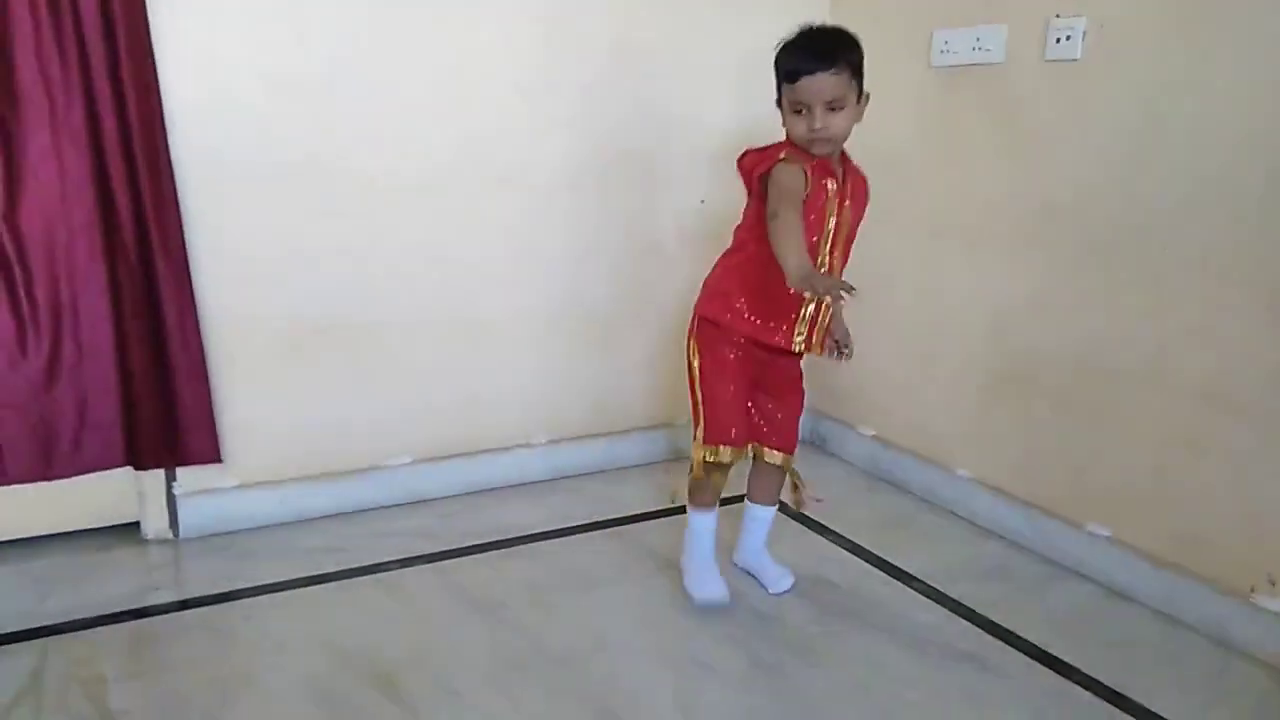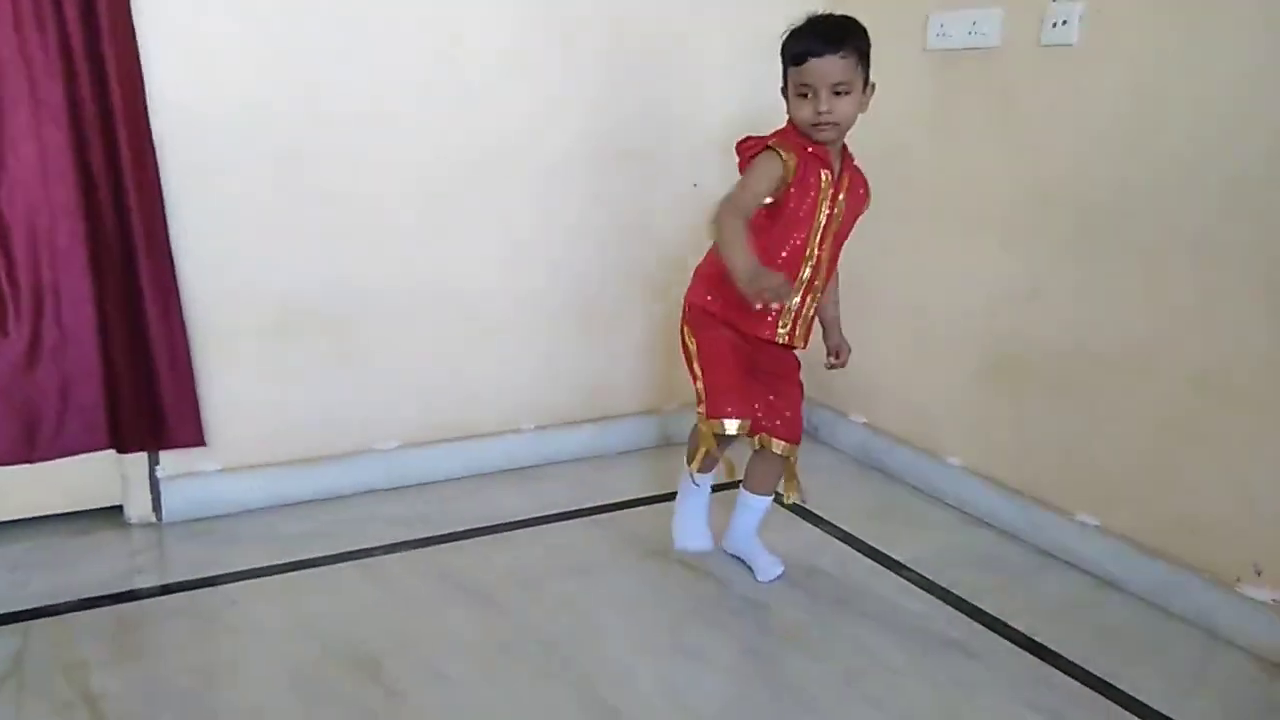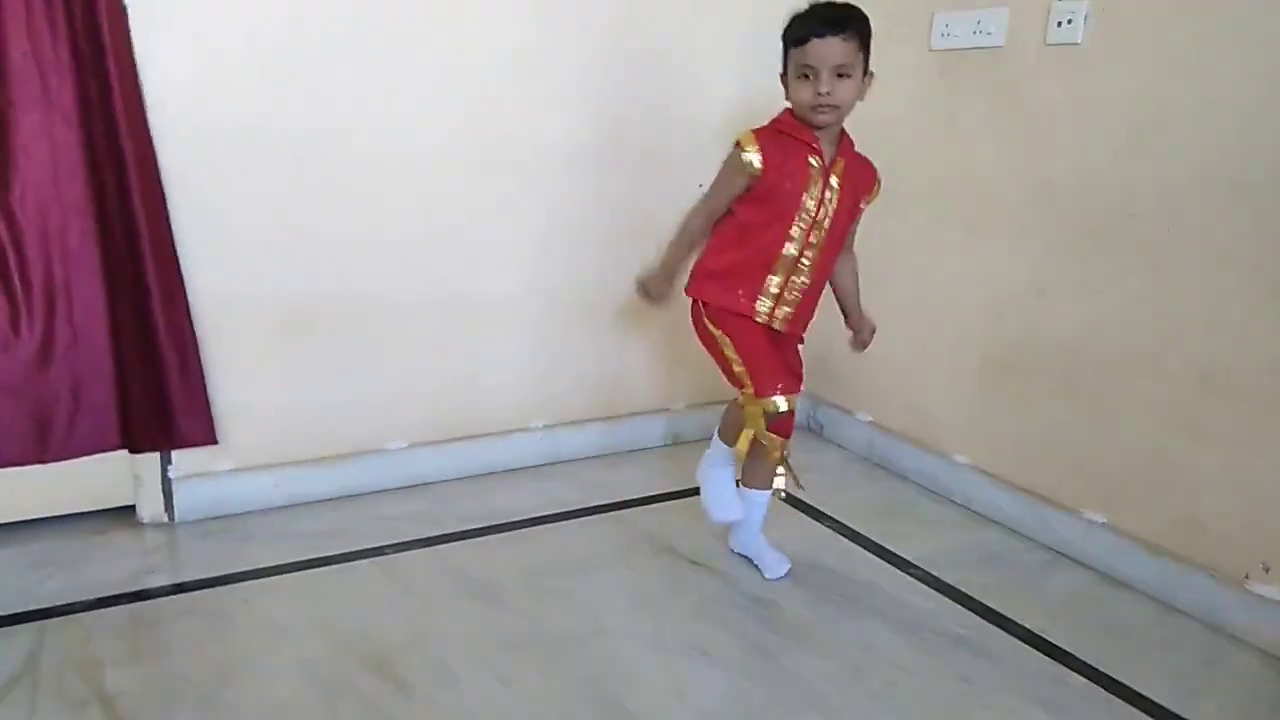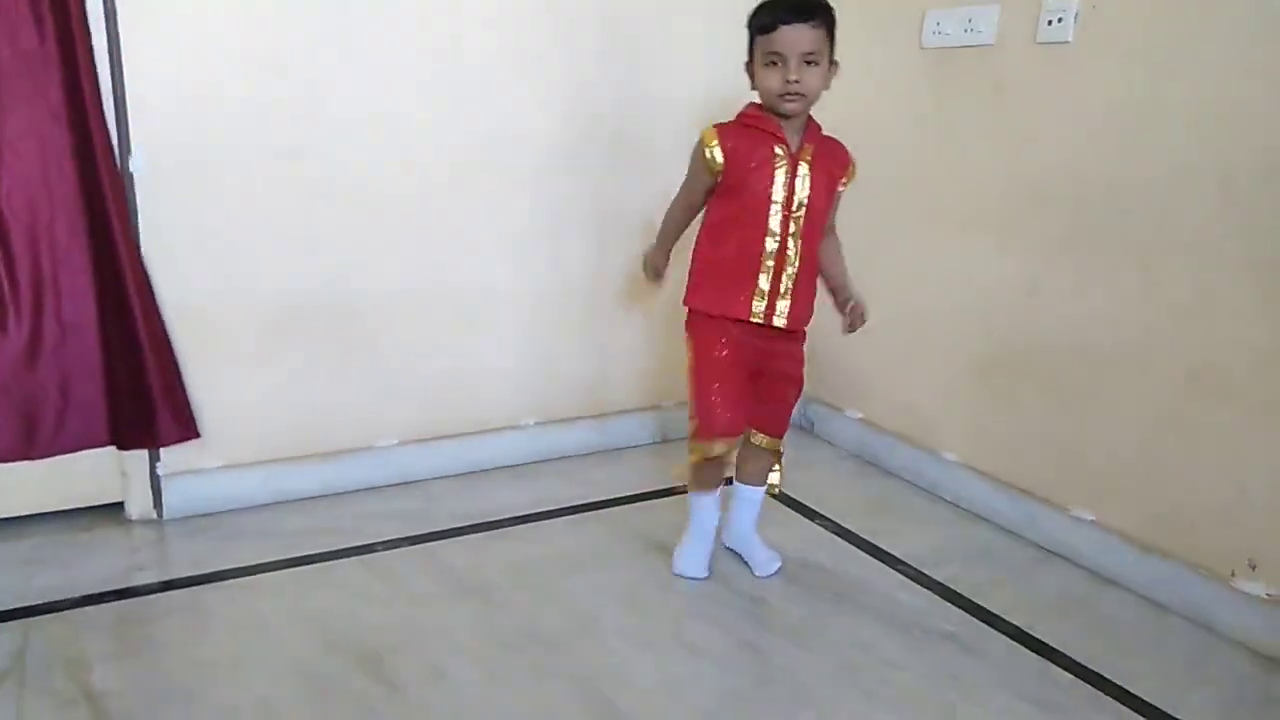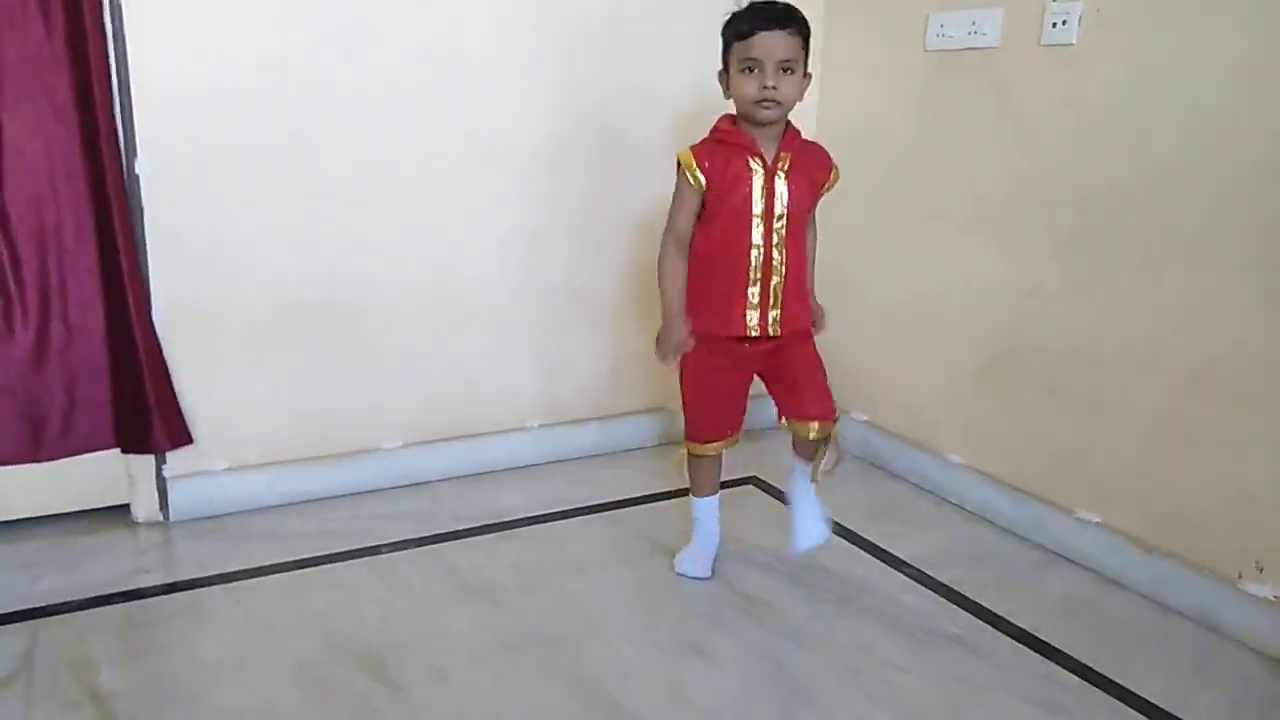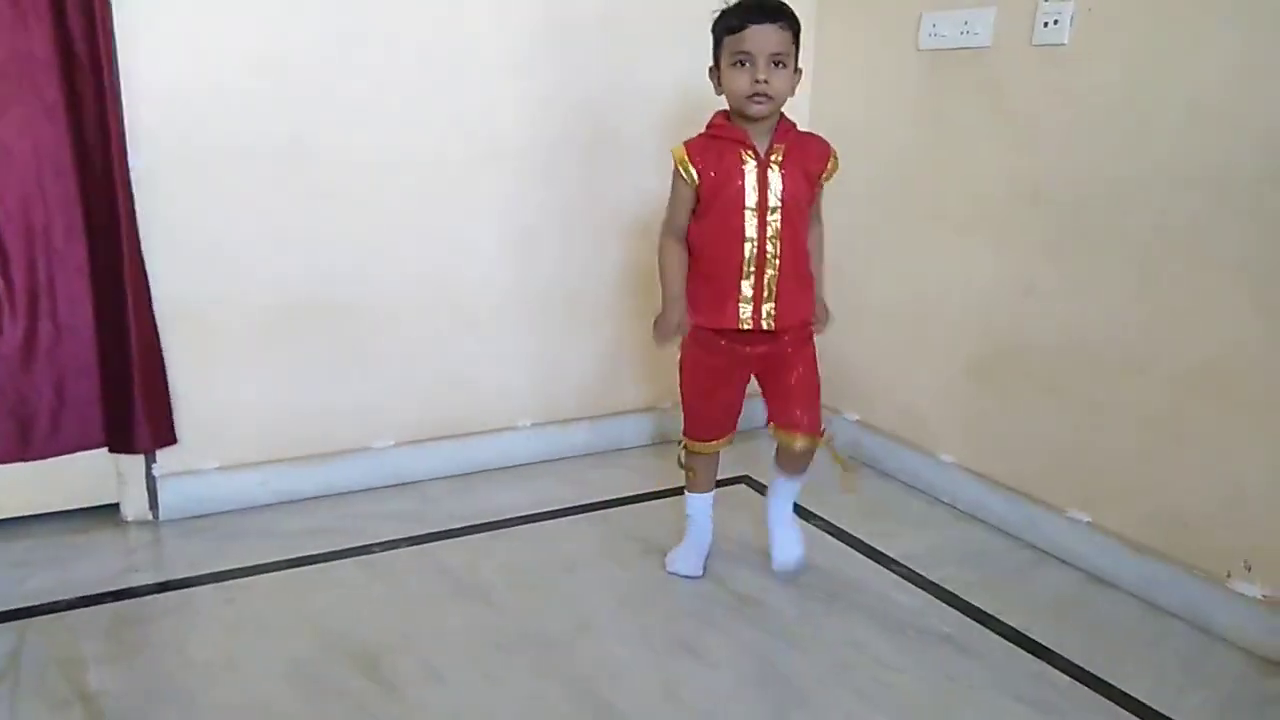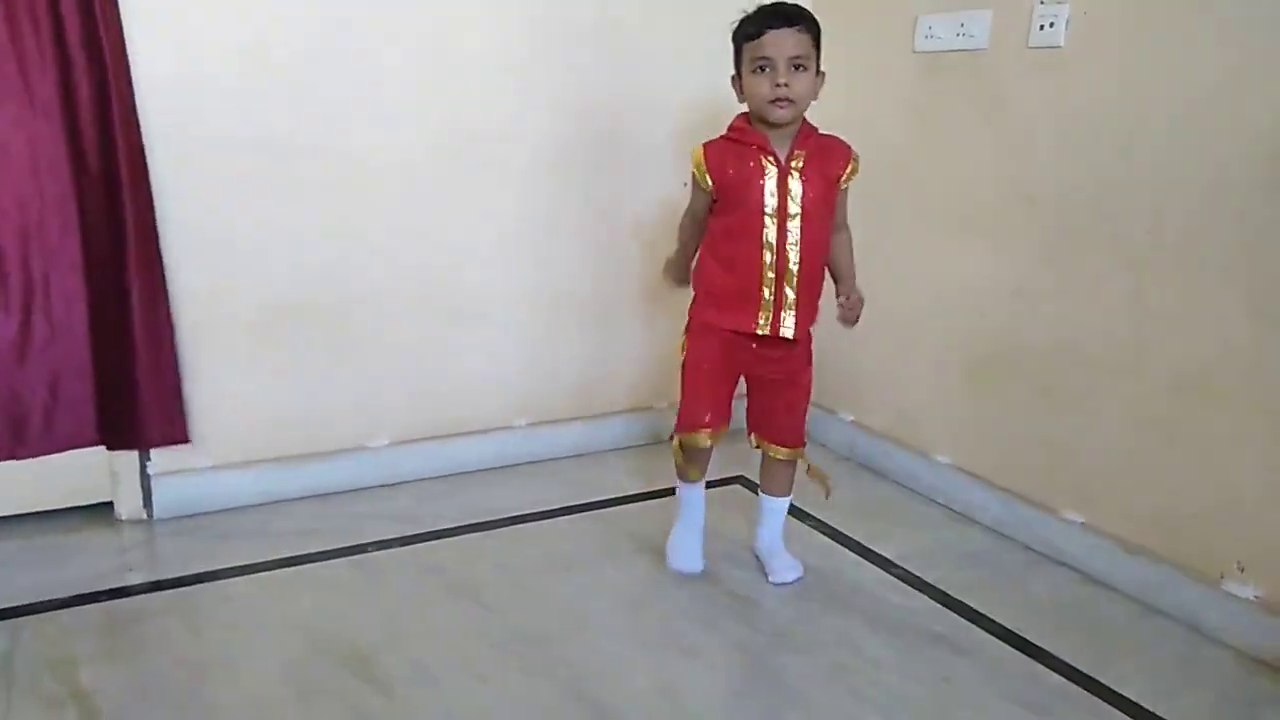
dt=0.2s
person 1, frame 1
left shoulder: (854, 184)
right shoulder: (787, 167)
right elbow: (782, 221)
left wrist: (835, 320)
right wrist: (797, 276)
left hip: (786, 341)
right hip: (729, 326)
left knee: (779, 445)
right knee: (720, 441)
left ankle: (752, 547)
right ankle: (701, 550)
person 1, frame 2
left shoulder: (854, 185)
right shoulder: (778, 157)
right elbow: (729, 217)
left wrist: (832, 329)
right wrist: (751, 274)
left hip: (779, 332)
right hip: (720, 316)
left knee: (782, 433)
right knee: (727, 417)
left ankle: (742, 534)
right ankle: (692, 492)
person 1, frame 3
left shoulder: (860, 175)
right shoulder: (761, 150)
right elbow: (708, 211)
left wrist: (853, 310)
right wrist: (666, 268)
left hip: (784, 323)
right hip: (726, 304)
left knee: (777, 430)
right knee: (771, 398)
left ankle: (748, 532)
right ankle: (719, 457)
person 1, frame 4
left shoulder: (833, 158)
right shoulder: (725, 144)
right elbow: (686, 205)
left wrist: (843, 294)
right wrist: (659, 251)
left hip: (786, 324)
right hip: (718, 316)
left knee: (767, 431)
right knee: (717, 429)
left ankle: (742, 528)
right ankle: (699, 530)
person 1, frame 5
left shoulder: (813, 163)
right shoulder: (703, 161)
right elbow: (676, 242)
left wrist: (809, 301)
right wrist: (673, 317)
left hip: (787, 326)
right hip: (714, 328)
left knee: (816, 419)
right knee: (706, 435)
left ankle: (803, 490)
right ankle: (705, 535)
person 1, frame 6
left shoulder: (812, 156)
right shoulder: (697, 156)
right elbow: (674, 233)
left wrist: (815, 296)
right wrist: (673, 303)
left hip: (785, 325)
right hip: (712, 325)
left knee: (801, 432)
right knee: (704, 430)
left ankle: (783, 512)
right ankle: (698, 534)
person 1, frame 7
left shoulder: (833, 160)
right shoulder: (718, 158)
left wrist: (848, 285)
right wrist: (681, 262)
left hip: (790, 330)
right hip: (719, 321)
left knee: (783, 437)
right knee: (697, 432)
left ankle: (770, 538)
right ankle: (689, 520)
